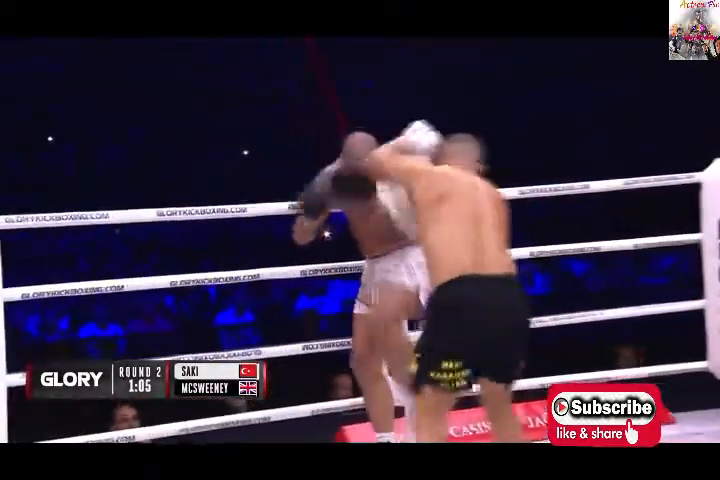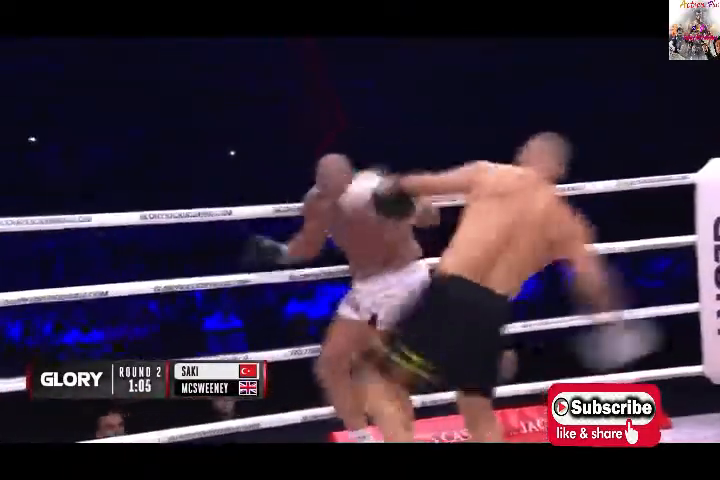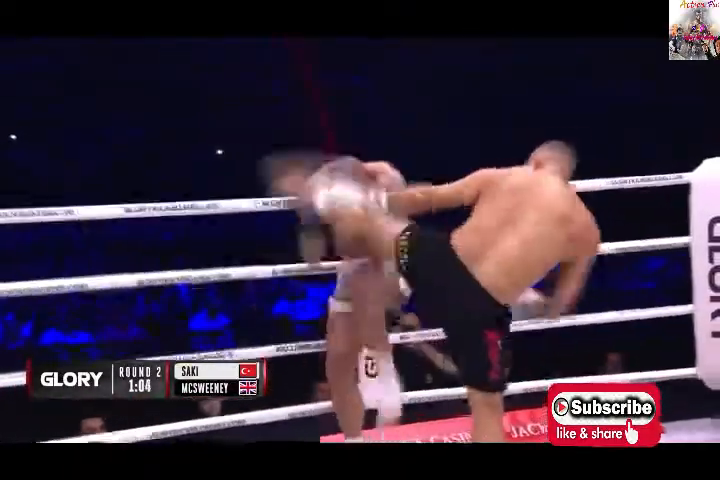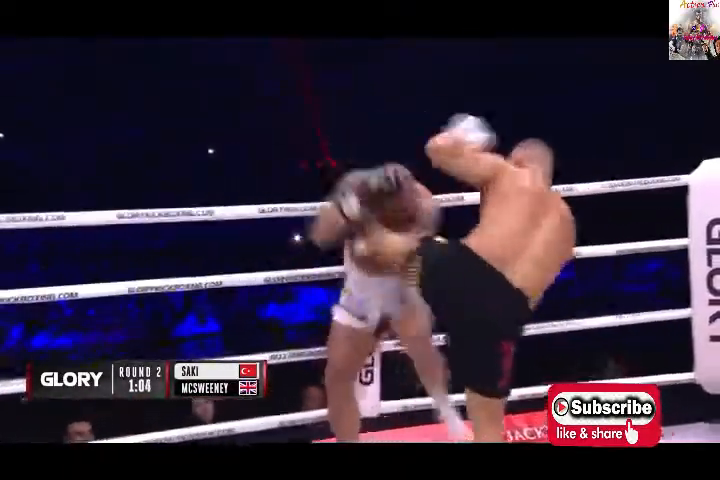
dt=0.2s
person 1, frame 1
left shoulder: (425, 174)
right shoulder: (494, 197)
left elbow: (371, 162)
left wrist: (405, 144)
left hip: (459, 299)
right hip: (509, 299)
left knee: (430, 415)
right knee: (500, 406)
person 1, frame 2
left shoulder: (489, 174)
right shoulder: (566, 220)
left elbow: (423, 185)
right elbow: (592, 281)
left wrist: (393, 186)
left hip: (447, 295)
right hip: (489, 312)
left knee: (392, 376)
right knee: (479, 415)
person 1, frame 3
left shoulder: (498, 176)
right shoulder: (586, 226)
left elbow: (428, 198)
right elbow: (560, 303)
left wrist: (378, 199)
right wrist: (543, 306)
right hip: (482, 309)
right knee: (489, 414)
person 1, frame 4
left shoulder: (503, 174)
right shoulder: (566, 224)
left elbow: (439, 150)
left wrist: (462, 138)
left hip: (456, 271)
right hip: (502, 312)
right knee: (488, 420)
person 2, frame 1
right shoulder: (333, 177)
right elbow: (301, 237)
right wrist: (310, 212)
left hip: (411, 259)
right hip: (376, 267)
left knee: (382, 318)
right knee: (363, 361)
left ankle: (410, 391)
right ankle: (385, 438)
person 2, frame 2
left shoulder: (377, 188)
right shoulder: (316, 202)
left elbow: (431, 218)
right elbow: (309, 245)
left wrist: (407, 206)
right wrist: (280, 252)
left hip: (403, 279)
right hip: (365, 284)
left knee: (384, 378)
right knee: (329, 367)
left ankle: (401, 437)
right ankle: (362, 440)
person 2, frame 3
left shoulder: (386, 182)
right elbow: (312, 255)
right wrist: (313, 232)
left hip: (389, 264)
right hip: (353, 267)
right knee: (337, 367)
left ankle: (384, 367)
right ankle: (353, 440)
person 2, frame 4
left shoulder: (424, 207)
right shoulder: (356, 185)
right elbow: (321, 236)
right wrist: (351, 203)
left hip: (404, 282)
right hip: (362, 285)
left knee: (416, 338)
right knee: (337, 378)
left ankle: (445, 409)
